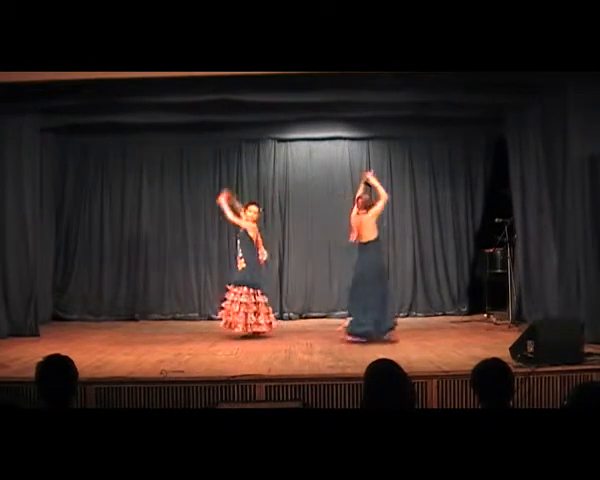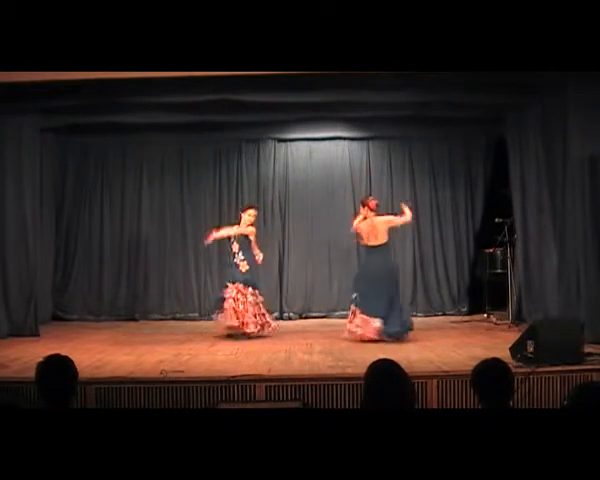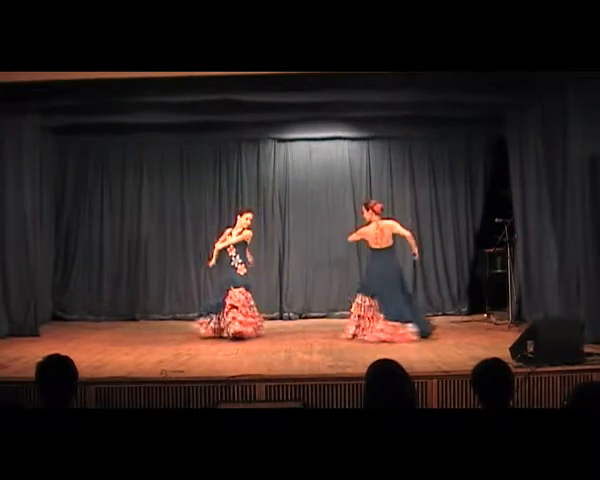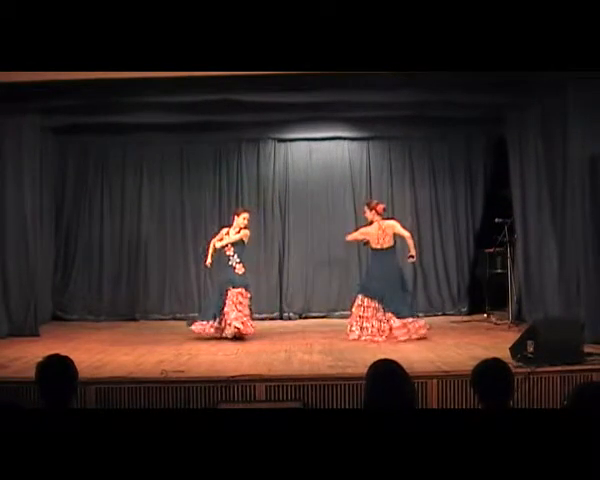
dt=0.2s
person 1, frame 1
left shoulder: (353, 219)
right shoulder: (371, 216)
left elbow: (356, 202)
right elbow: (384, 198)
left wrist: (362, 184)
right wrist: (374, 182)
left hip: (361, 264)
right hip: (375, 263)
left knee: (361, 298)
right knee: (377, 297)
left ankle: (358, 330)
right ankle: (376, 330)
person 1, frame 2
left shoulder: (360, 225)
right shoulder: (385, 220)
left elbow: (354, 224)
right elbow: (407, 219)
left wrist: (362, 216)
right wrist: (406, 210)
left hip: (368, 266)
right hip: (386, 265)
left knee: (364, 299)
right knee: (388, 297)
left ankle: (366, 330)
right ankle: (394, 330)
person 1, frame 3
left shoulder: (365, 230)
right shoulder: (390, 224)
left elbow: (350, 239)
right elbow: (408, 234)
right wrist: (415, 249)
left hip: (374, 269)
right hip: (391, 267)
left knee: (368, 299)
right knee: (397, 299)
left ankle: (368, 332)
right ankle: (405, 330)
person 1, frame 4
left shoulder: (367, 230)
right shoulder: (391, 224)
left elbow: (348, 238)
right elbow: (407, 235)
right wrist: (412, 251)
left hip: (375, 269)
right hip: (392, 267)
left knee: (370, 300)
right knee: (397, 299)
left ankle: (371, 332)
right ankle: (400, 331)
person 2, frame 1
left shoulder: (251, 226)
right shoulder: (245, 223)
left elbow: (231, 217)
right elbow: (240, 211)
left wrist: (224, 202)
right wrist: (230, 199)
left hip: (249, 268)
right hip: (244, 268)
left knee: (244, 295)
right knee: (247, 297)
left ankle: (254, 327)
right ankle: (255, 326)
person 2, frame 2
left shoulder: (251, 229)
right shoulder: (236, 227)
left elbow: (233, 232)
left wrist: (216, 235)
right wrist: (215, 234)
left hip: (246, 269)
right hip: (235, 268)
left knee: (240, 294)
right knee: (235, 295)
person 2, frame 3
left shoulder: (249, 233)
right shoulder: (229, 231)
left elbow: (235, 240)
right elbow: (218, 243)
left wrist: (224, 244)
right wrist: (214, 258)
left hip: (242, 271)
right hip: (230, 271)
left knee: (239, 298)
right knee: (228, 298)
left ankle: (237, 329)
person 2, frame 4
left shoulder: (245, 233)
right shoulder: (225, 231)
left elbow: (232, 238)
right elbow: (212, 242)
left wrist: (221, 243)
right wrist: (209, 257)
left hip: (238, 271)
right hip: (225, 270)
left knee: (237, 297)
right knee: (224, 297)
left ankle: (236, 330)
right ankle: (223, 328)
